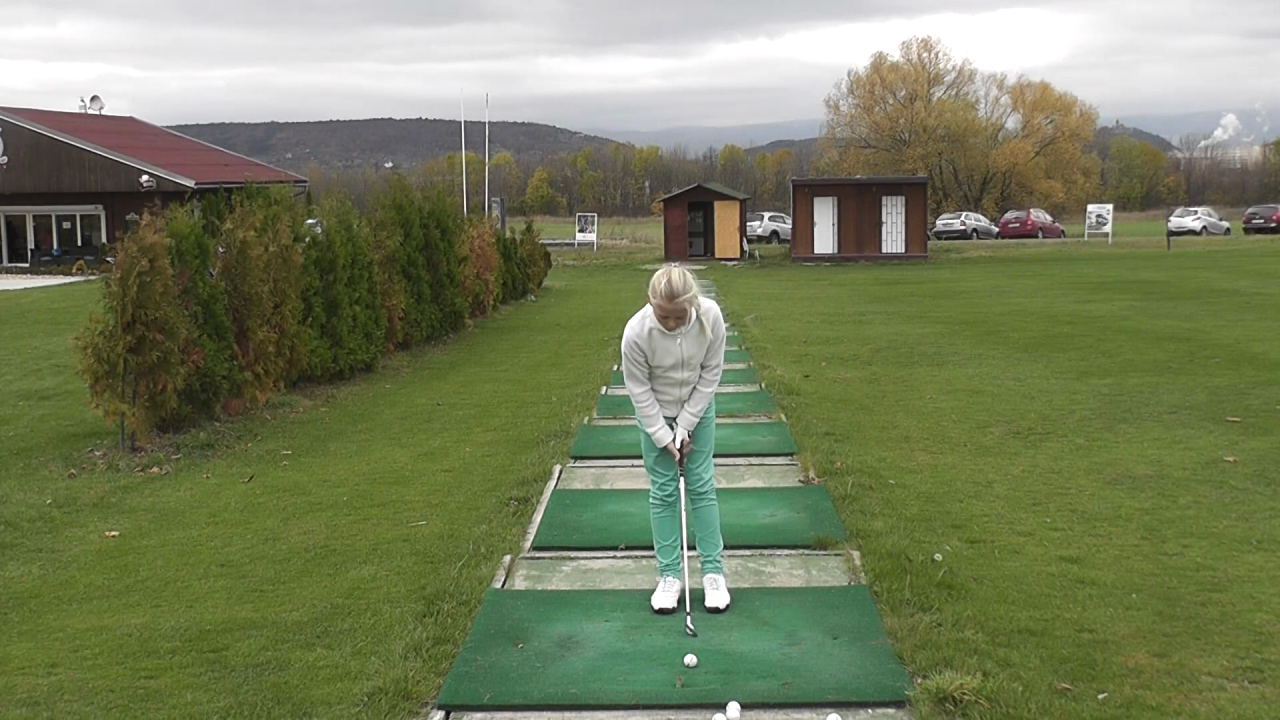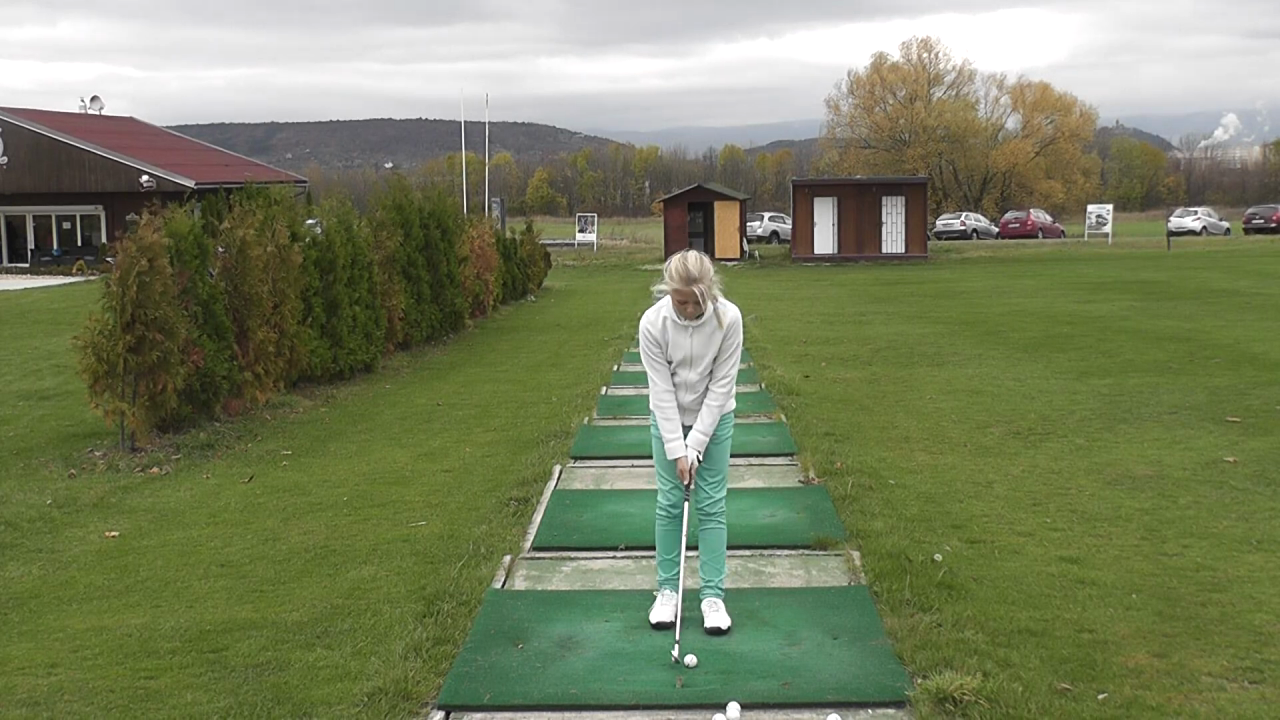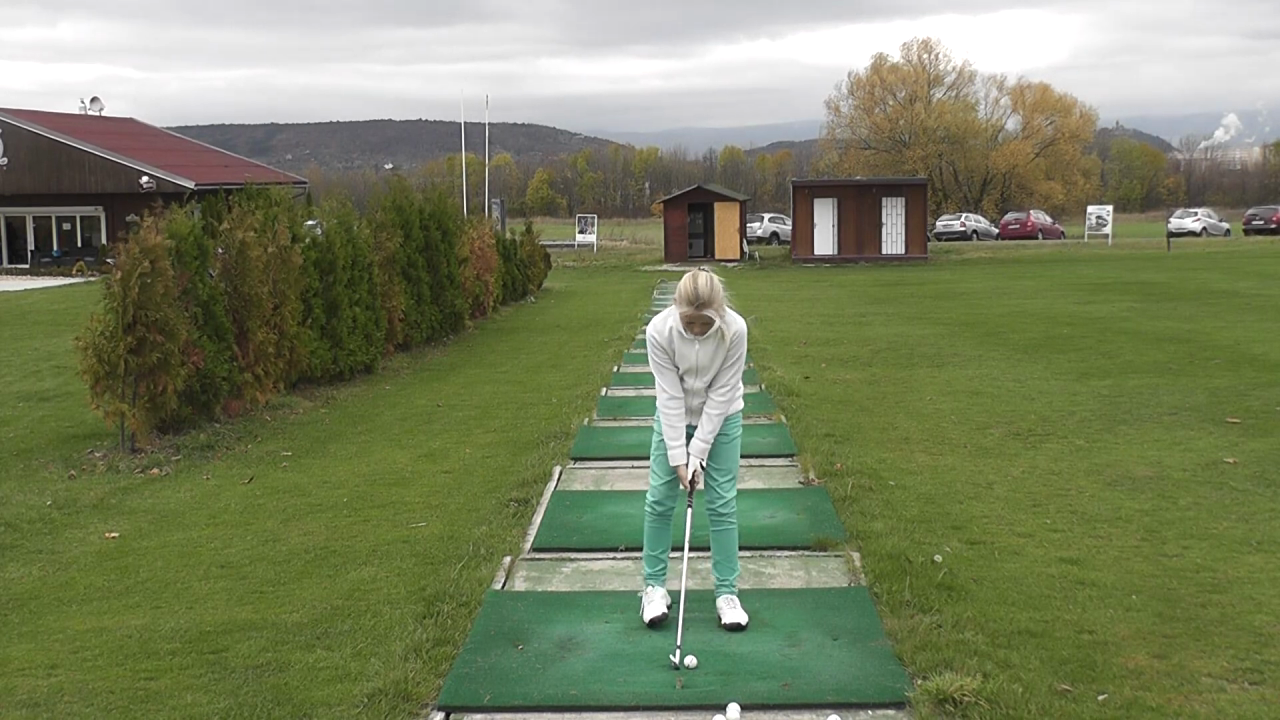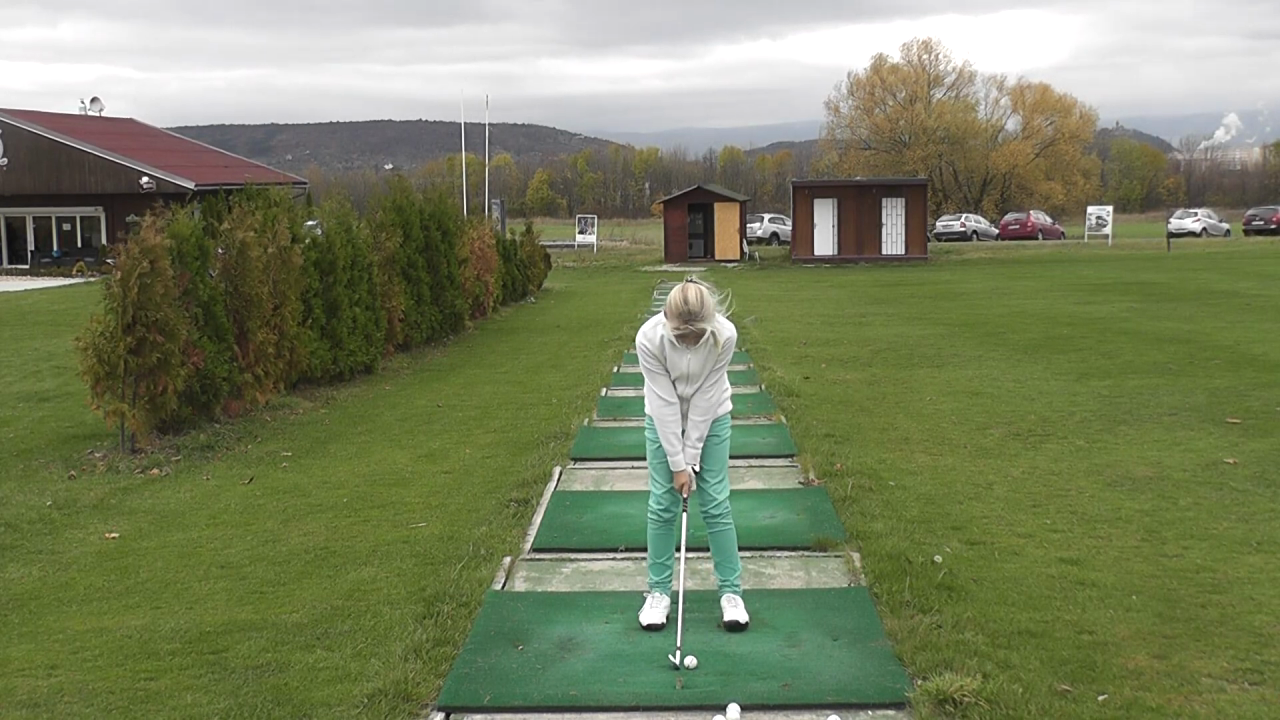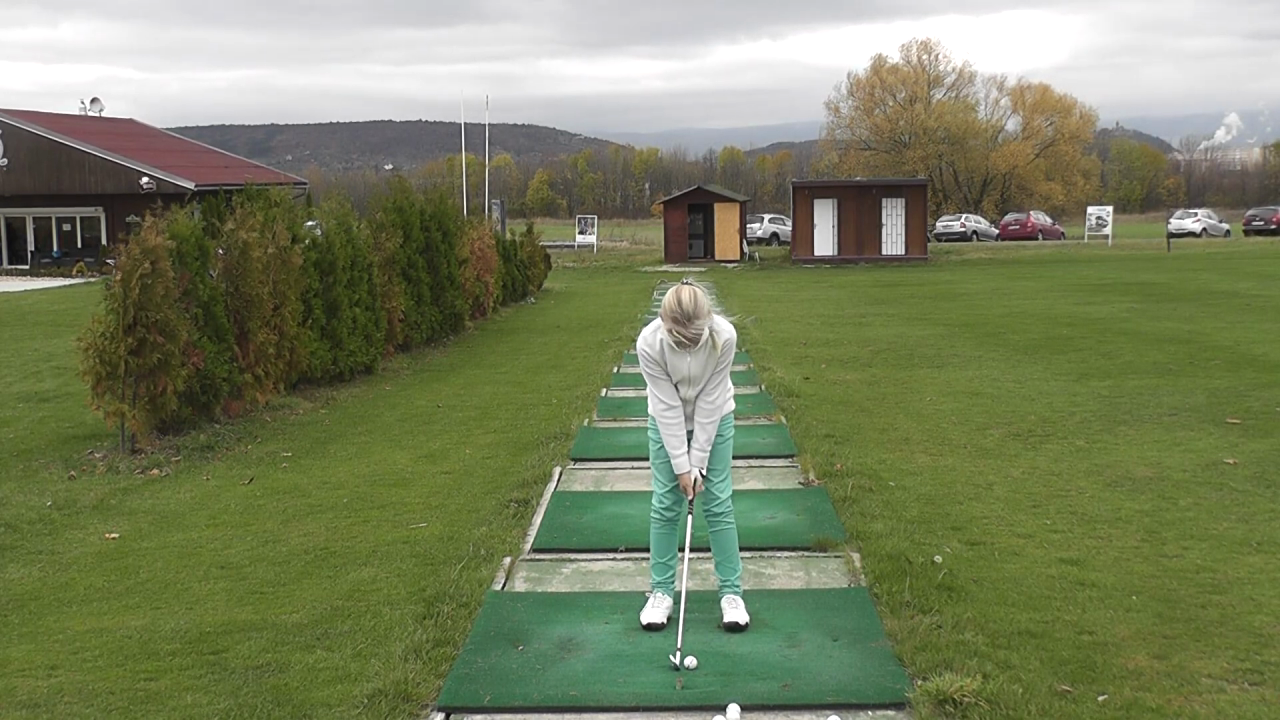
dt=1s
person 1, frame 1
left shoulder: (710, 315)
right shoulder: (636, 332)
left elbow: (711, 372)
right elbow: (639, 389)
left wrist: (686, 424)
right wrist: (662, 436)
left hip: (698, 407)
right hip: (655, 413)
left knee: (701, 486)
right knee: (663, 491)
left ankle: (713, 572)
right ankle: (669, 575)
person 1, frame 2
left shoulder: (729, 318)
right shoulder: (652, 322)
left elbow: (721, 385)
right elbow: (662, 389)
left wrist: (696, 445)
right wrist: (677, 449)
left hip: (714, 418)
right hip: (668, 418)
left knee: (711, 504)
right knee: (670, 504)
left ankle: (712, 594)
right ankle: (668, 587)
person 1, frame 3
left shoulder: (735, 329)
right shoulder: (659, 329)
left elbow: (722, 393)
right elbow: (670, 394)
left wrist: (698, 453)
right wrist: (678, 456)
left hip: (721, 419)
right hip: (673, 418)
left knee: (722, 504)
right knee: (659, 499)
left ankle: (726, 592)
right ankle: (654, 585)
person 1, frame 4
left shoulder: (725, 335)
right shoulder: (649, 337)
left elbow: (706, 397)
right elbow: (664, 402)
left wrist: (691, 458)
right wrist: (677, 463)
left hip: (711, 419)
right hip: (664, 421)
left knee: (716, 504)
right knee: (662, 504)
left ankle: (730, 591)
right ankle: (658, 591)
person 1, frame 5
left shoulder: (724, 336)
right shoulder: (649, 342)
left elbow: (710, 401)
right elbow: (666, 405)
left wrist: (698, 463)
right wrist: (682, 466)
left hip: (714, 419)
right hip: (667, 421)
left knee: (718, 503)
right knee: (665, 504)
left ankle: (731, 591)
right ankle: (661, 591)
